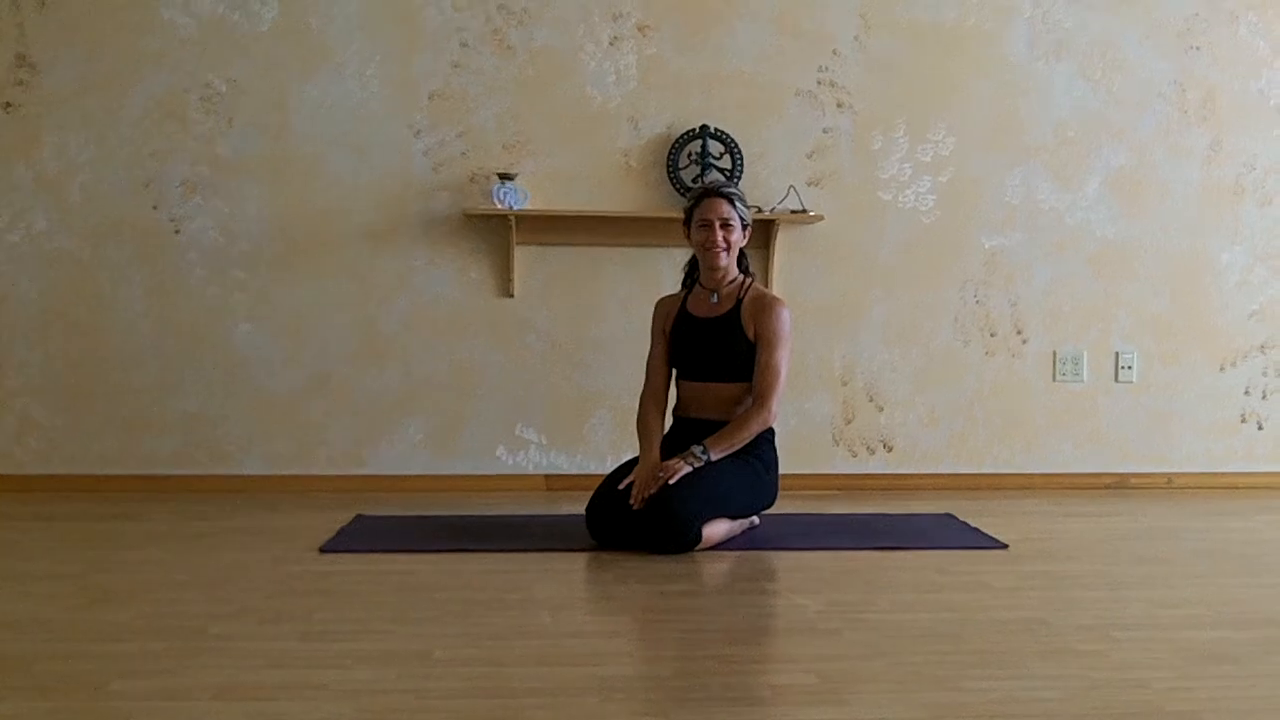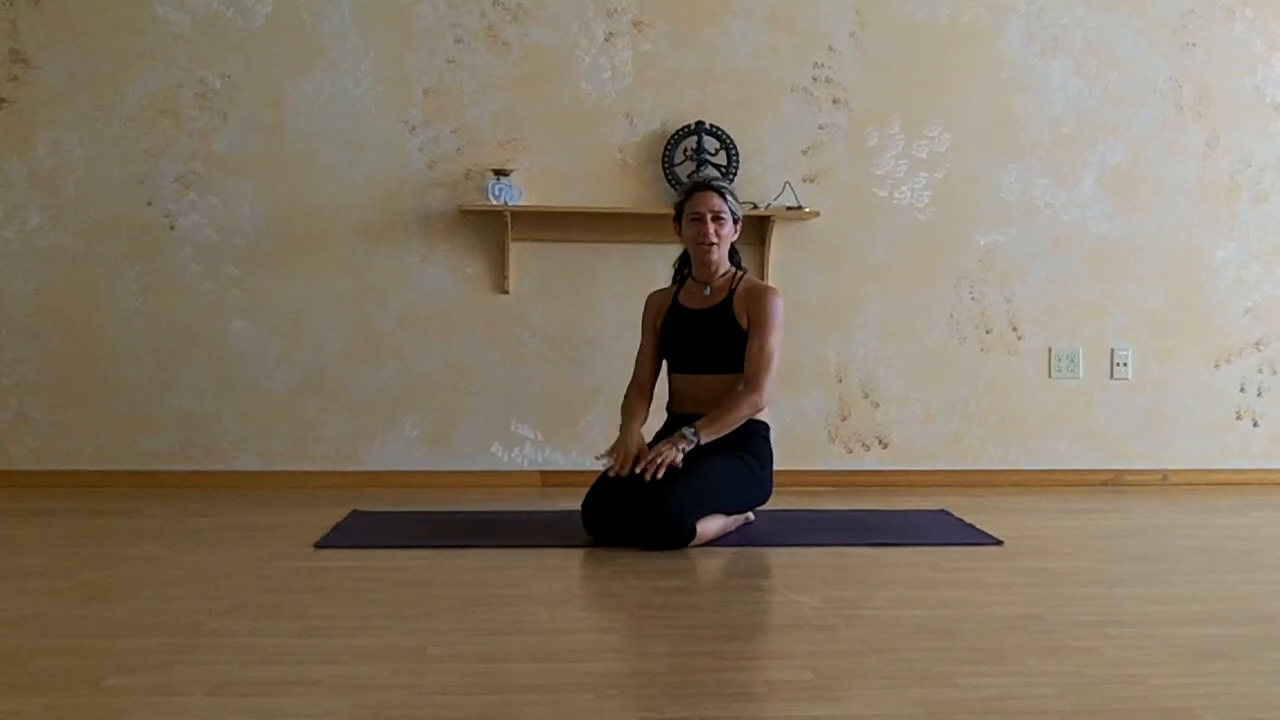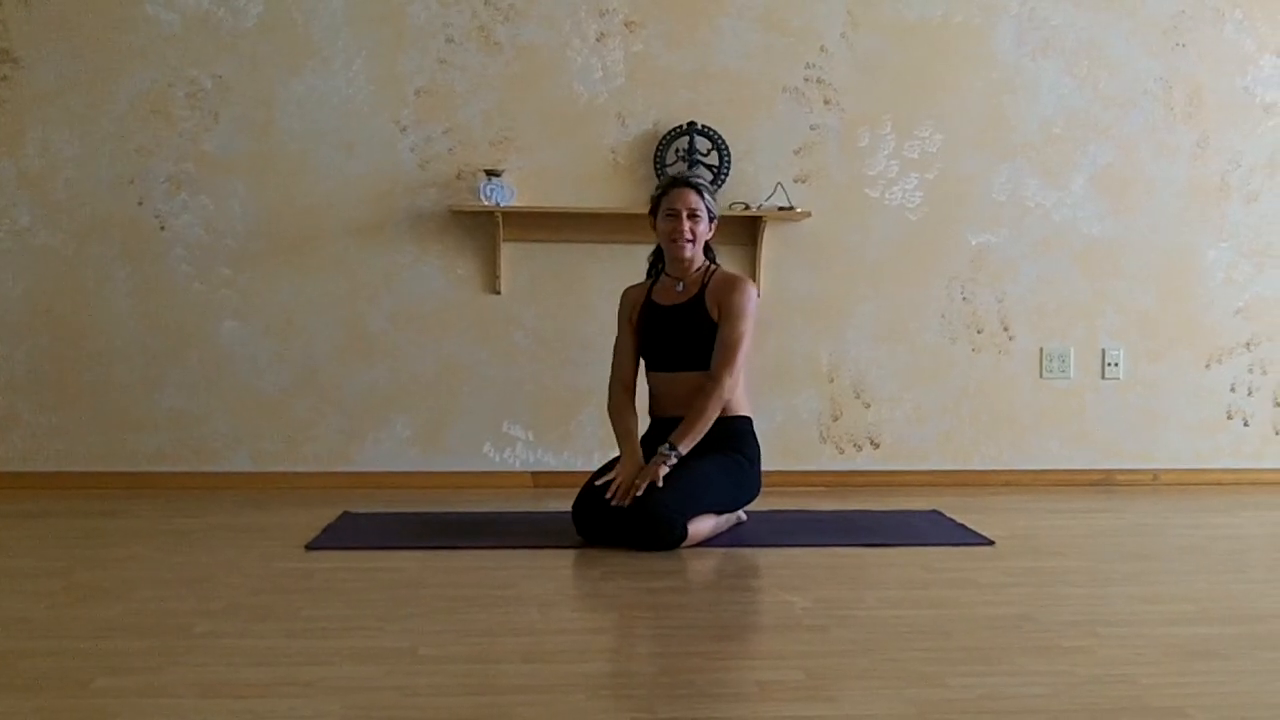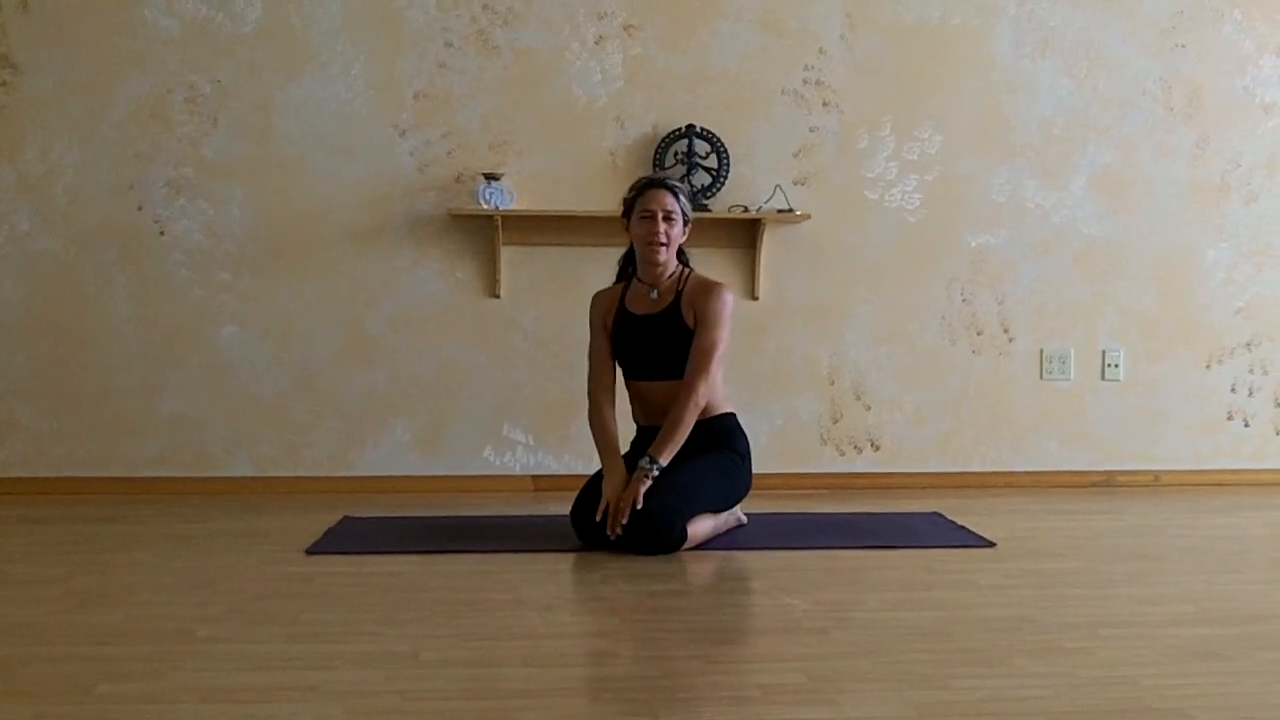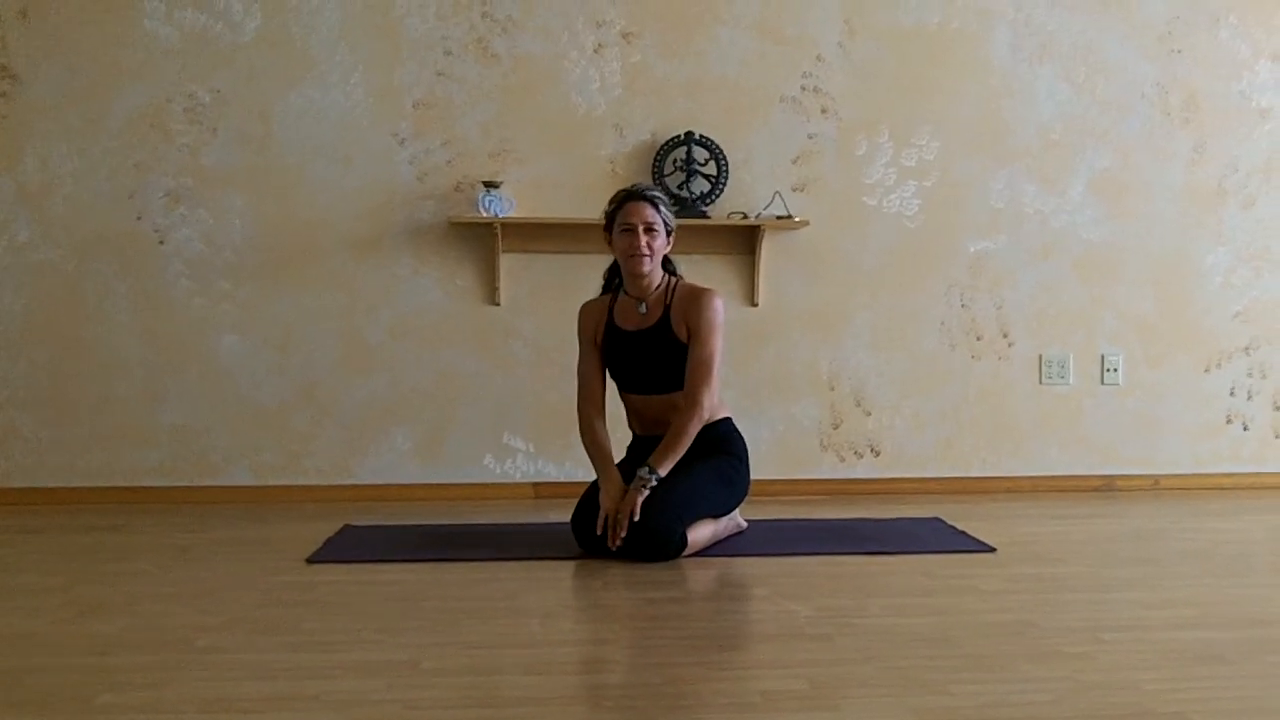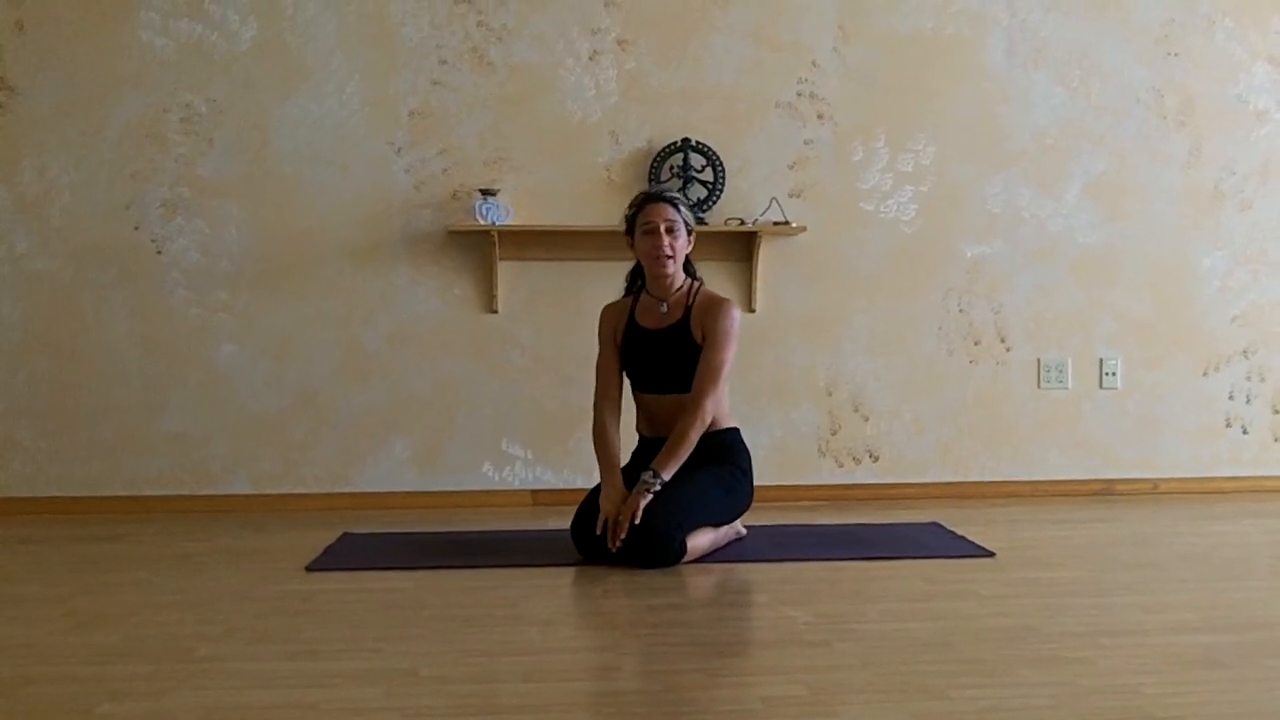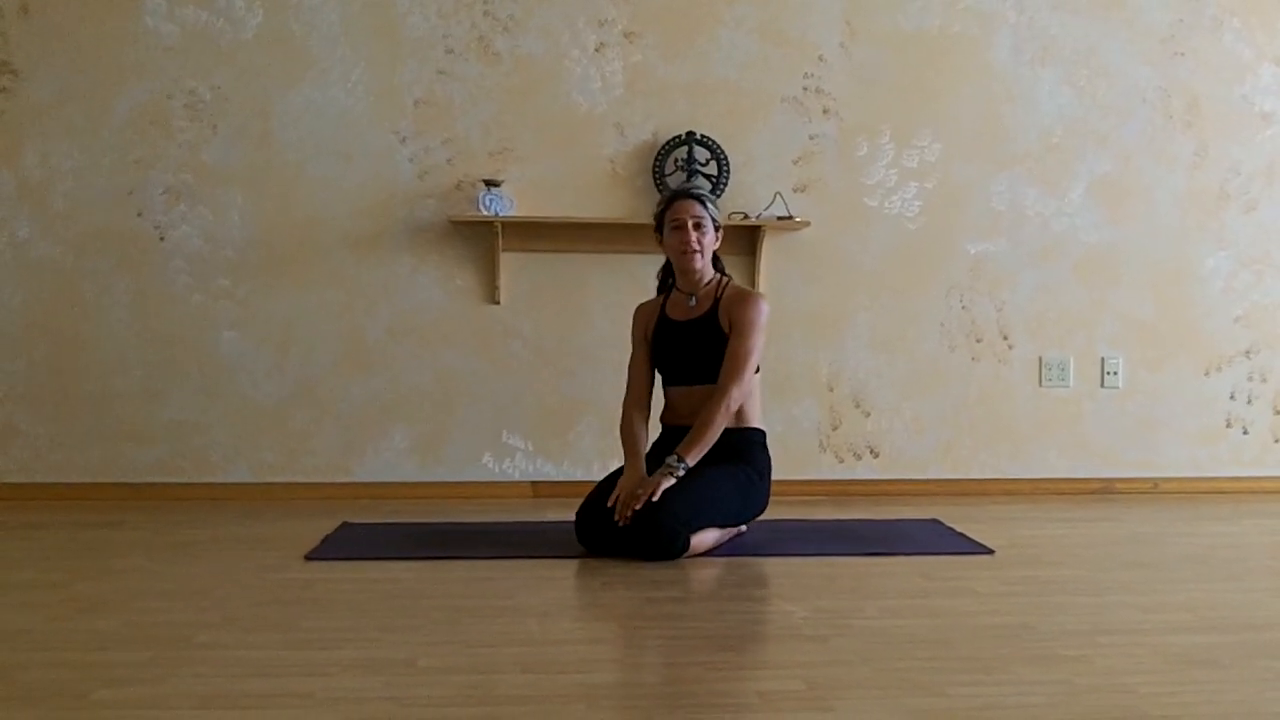
dt=0.7s
person 1, frame 1
left shoulder: (767, 309)
right shoulder: (668, 309)
left elbow: (764, 409)
right elbow: (653, 396)
left wrist: (697, 457)
right wrist: (650, 458)
left hip: (744, 453)
right hip: (679, 442)
left knee: (669, 517)
right knee: (603, 515)
left ankle: (737, 521)
right ankle: (729, 523)
person 1, frame 2
left shoulder: (761, 298)
right shoulder: (659, 303)
left elbow: (756, 394)
right elbow: (641, 386)
left wrist: (688, 439)
right wrist: (629, 434)
left hip: (740, 445)
right hip: (673, 438)
left knee: (662, 515)
right knee: (599, 512)
left ankle: (734, 516)
right ankle: (723, 517)
person 1, frame 3
left shoulder: (734, 289)
right shoulder: (635, 298)
left elbow: (721, 385)
right elbow: (621, 388)
left wrist: (666, 458)
right wrist: (632, 455)
left hip: (727, 444)
right hip: (659, 439)
left knee: (651, 517)
right knee: (590, 515)
left ankle: (724, 515)
right ankle: (711, 514)
person 1, frame 4
left shoulder: (710, 295)
right shoulder: (605, 304)
left elbow: (695, 393)
right elbow: (600, 397)
left wrist: (647, 471)
right wrist: (615, 471)
left hip: (716, 445)
right hip: (649, 444)
left knee: (649, 522)
right knee: (590, 520)
left ankle: (723, 515)
person 1, frame 5
left shoulder: (700, 303)
right shoulder: (594, 315)
left elbow: (698, 406)
right elbow: (590, 411)
left wrist: (645, 481)
right wrist: (610, 481)
left hip: (712, 449)
right hip: (645, 450)
left knee: (649, 529)
right knee: (592, 529)
left ankle: (724, 519)
person 1, frame 6
left shoulder: (717, 311)
right shoulder: (615, 316)
left elbow: (702, 409)
right elbow: (606, 409)
left wrist: (649, 485)
right wrist: (612, 483)
left hip: (717, 458)
right hip: (651, 455)
left knee: (648, 533)
right knee: (590, 534)
left ankle: (723, 528)
person 1, frame 7
left shoulder: (746, 304)
right shoulder: (647, 315)
left elbow: (728, 399)
right elbow: (636, 403)
left wrist: (672, 471)
right wrist: (635, 469)
left hip: (738, 456)
right hip: (671, 449)
left knee: (654, 525)
right knee: (594, 526)
left ankle: (726, 525)
right ankle: (715, 523)
